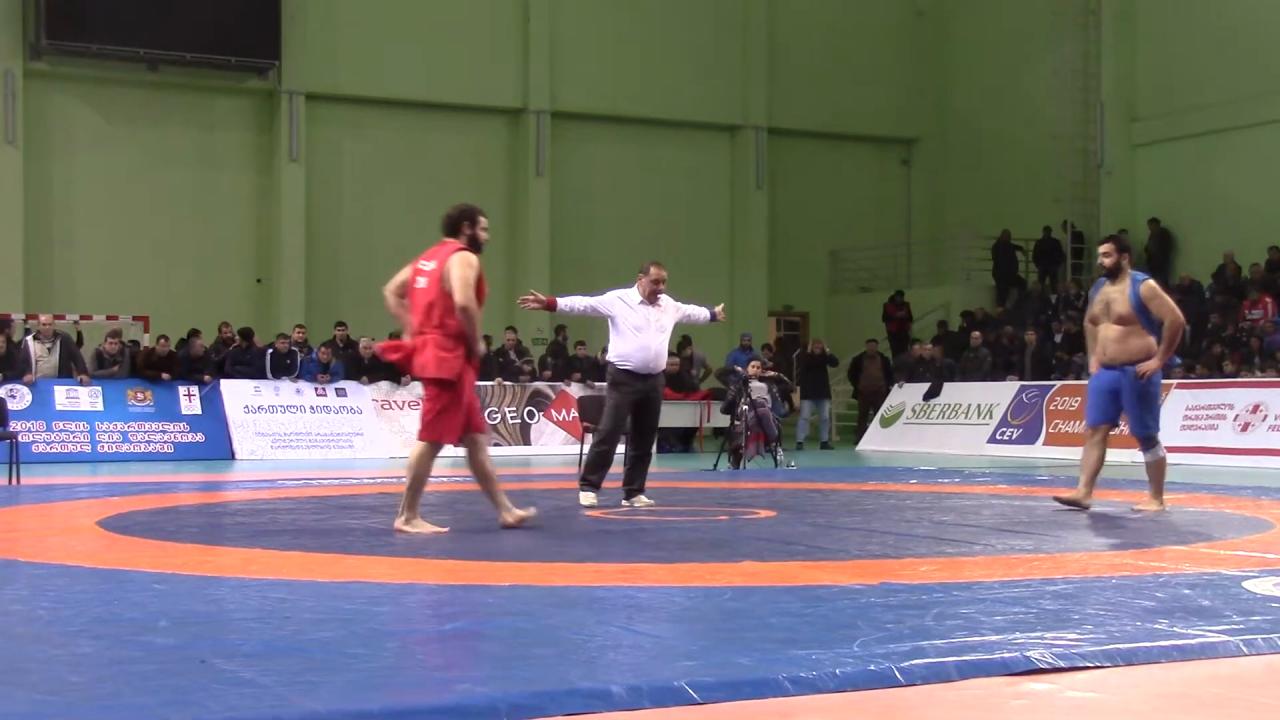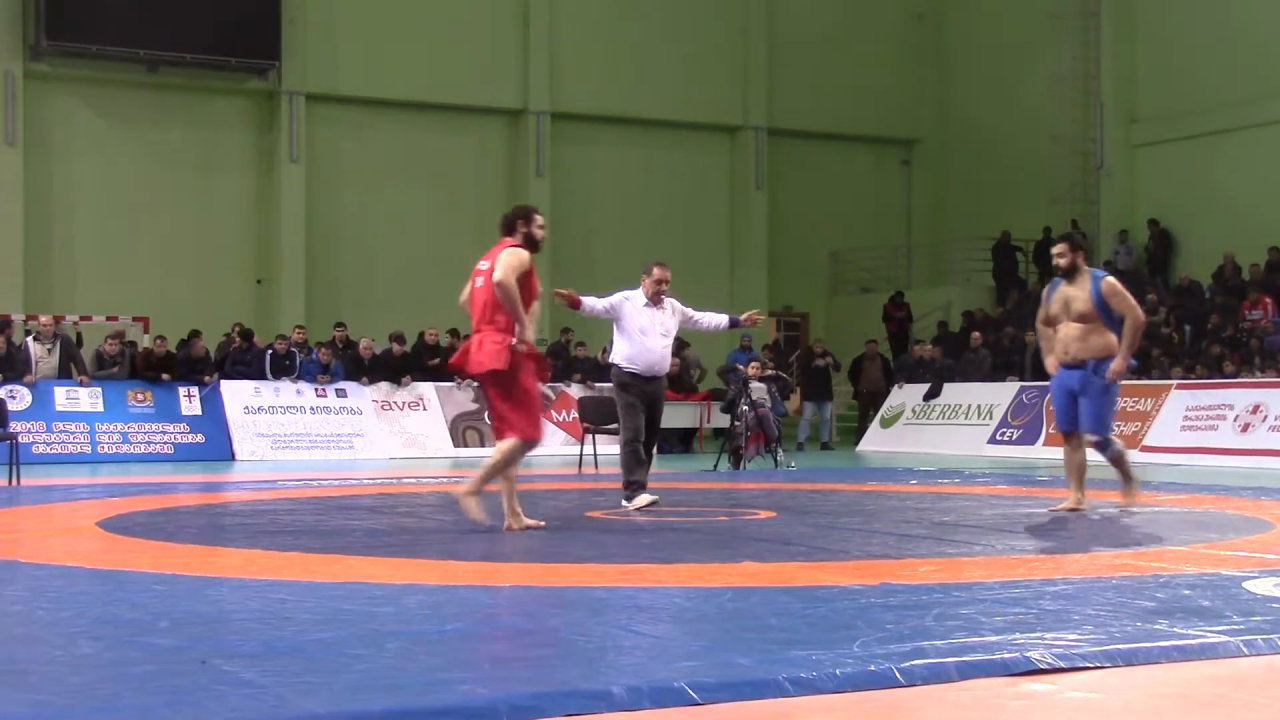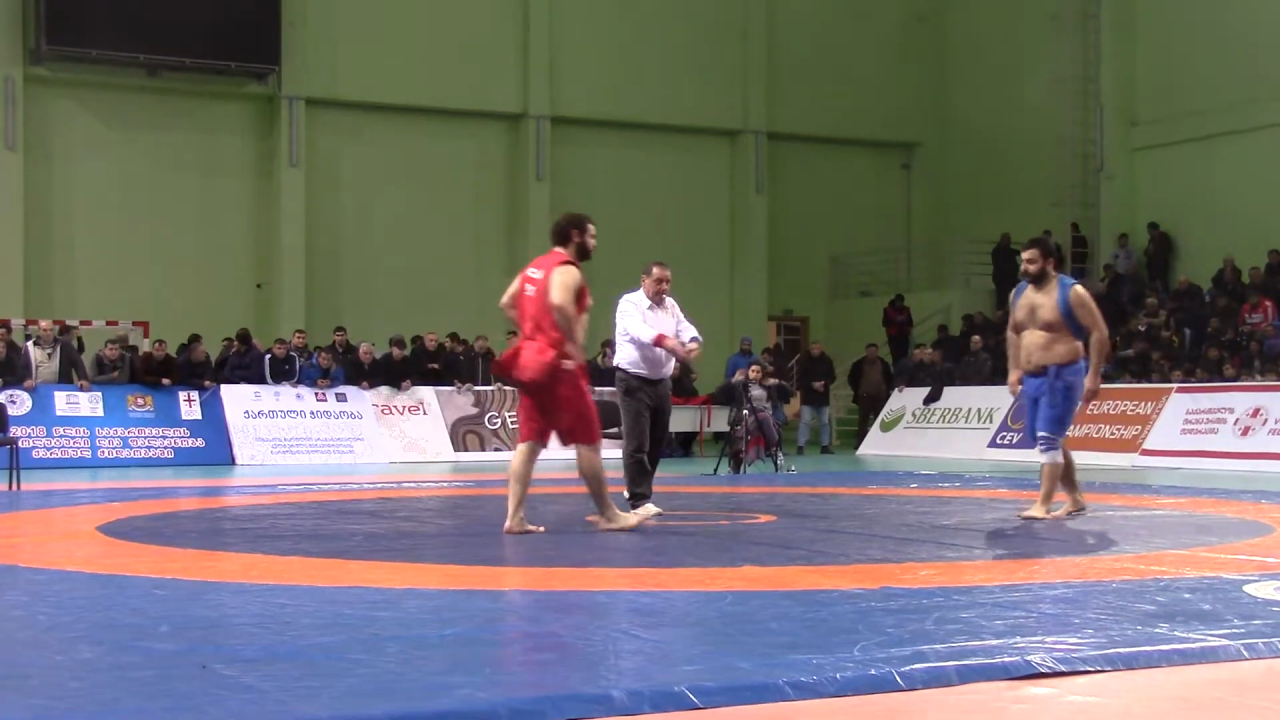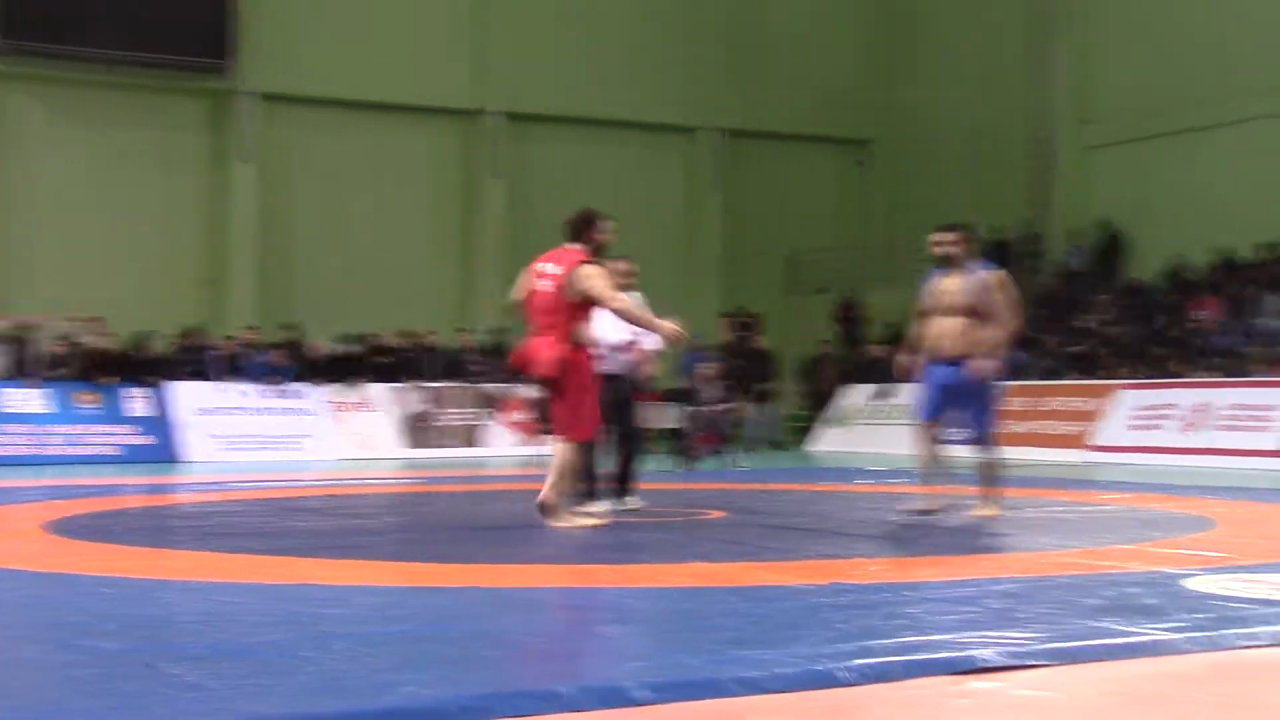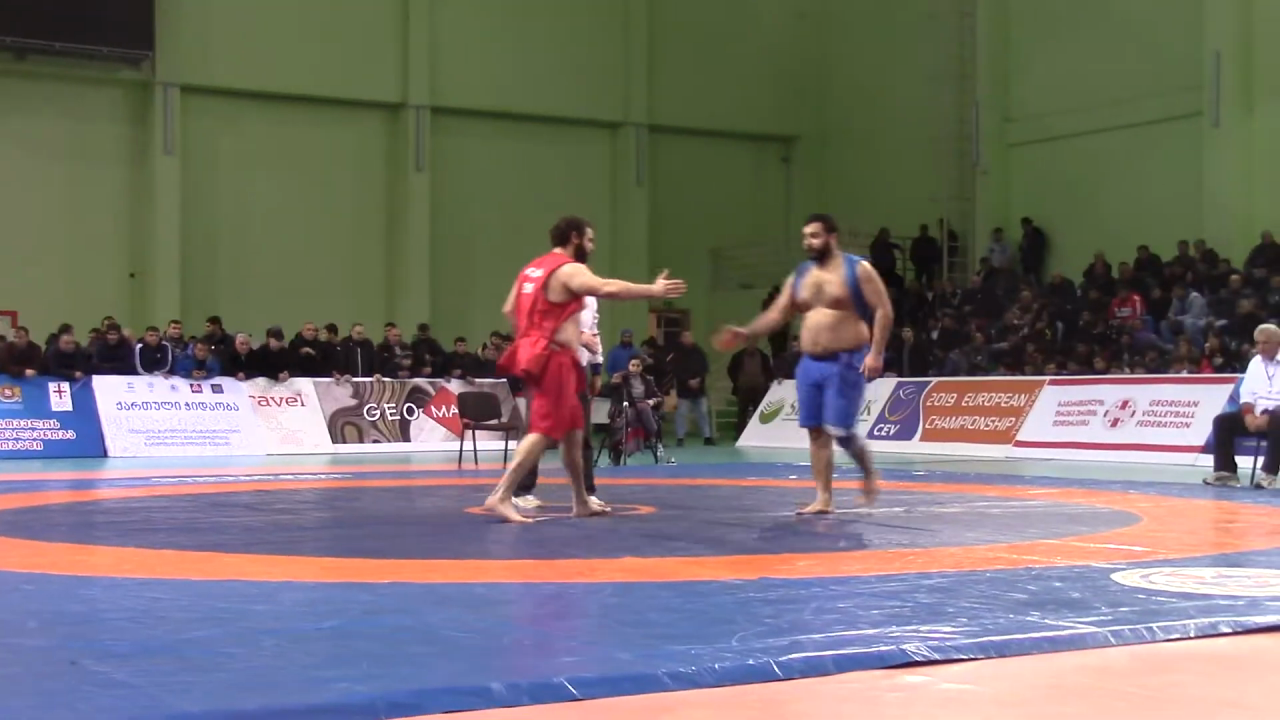
dt=0.4s
person 1, frame 1
left shoulder: (426, 258)
right shoulder: (463, 258)
left elbow: (391, 291)
right elbow: (464, 304)
left wrist: (411, 328)
right wrist: (476, 343)
left hip: (431, 351)
right hip: (448, 356)
left knee: (476, 435)
right knee: (432, 438)
left ankle: (505, 510)
right ankle: (408, 516)
person 1, frame 2
left shoulder: (490, 257)
right shoulder: (518, 254)
left elbow: (466, 300)
right elbow: (502, 281)
right wrist: (522, 325)
left hip: (488, 351)
right hip: (507, 354)
left knee: (510, 434)
right knee: (525, 435)
left ankle: (514, 514)
right ankle: (471, 489)
person 1, frame 3
left shoulder: (535, 267)
right shoulder: (568, 271)
left elbow: (507, 304)
right elbow: (558, 304)
right wrist: (574, 344)
left hip: (534, 364)
right hip: (559, 366)
left knee: (530, 441)
right knee: (588, 440)
left ankle: (515, 517)
right ankle: (608, 515)
person 1, frame 4
left shoulder: (543, 262)
right shoulder: (584, 269)
left elbow: (518, 298)
right elbow: (616, 303)
right wrist: (659, 327)
left hip: (546, 353)
right hip: (568, 357)
left knee: (570, 433)
right knee: (576, 436)
left ankle: (550, 492)
right ankle: (560, 512)
person 1, frame 5
left shoulder: (532, 268)
right shoulder: (567, 269)
left elbow: (510, 309)
right elbow: (608, 288)
right wrist: (653, 291)
left hip: (537, 357)
right hip: (552, 361)
left knee: (572, 431)
right knee: (543, 431)
left ankle: (581, 502)
right ankle: (501, 497)
person 2, frame 1
left shoulder: (1143, 286)
right shoulder: (1098, 288)
left elbow: (1175, 319)
right elbow: (1091, 324)
left wrist: (1159, 359)
right wrist: (1093, 357)
left hip: (1135, 374)
right hip: (1104, 372)
left knee: (1146, 437)
right knee: (1095, 432)
left ankle: (1156, 499)
right ankle: (1083, 493)
person 2, frame 2
left shoulder: (1103, 284)
right shoulder: (1052, 289)
left elbow: (1135, 317)
right elbow: (1043, 325)
left wrist: (1122, 358)
right wrist: (1049, 356)
left hip: (1097, 372)
right hip: (1064, 373)
left knee: (1096, 436)
right knee: (1070, 436)
left ankle: (1129, 481)
right ankle: (1076, 497)
person 2, frame 3
left shoulder: (1072, 292)
right shoulder: (1018, 293)
left elbow: (1099, 332)
right elbow: (1013, 333)
left wrist: (1094, 375)
right wrist: (1014, 369)
left hip: (1062, 377)
right hip: (1031, 379)
left knee: (1048, 439)
right knee: (1052, 443)
left ankle: (1043, 505)
right ankle: (1075, 498)
person 2, frame 4
left shoulder: (988, 277)
right shoulder: (934, 280)
left elbow: (1009, 319)
right elbow: (924, 320)
left wrist: (990, 356)
right wrist: (913, 354)
left hip: (973, 368)
right hip: (939, 367)
left knee: (982, 434)
right knee: (927, 427)
left ankle: (991, 500)
right ankle: (930, 494)
person 2, frame 5
left shoulder: (858, 269)
right shoulder: (799, 275)
left elbow: (884, 310)
right elbow: (776, 314)
left wrist: (876, 352)
right wrist: (745, 334)
left hip: (845, 364)
right hip: (810, 364)
left knee: (840, 430)
right knee: (816, 431)
left ankle: (869, 477)
right ankle: (823, 498)
person 3, frame 1
left shoulder: (669, 304)
right shoulder: (617, 300)
left elbow: (691, 312)
right elbow: (583, 304)
left wrist: (713, 314)
right wrist: (548, 303)
left hip: (653, 380)
right hip: (623, 378)
left knee: (644, 439)
right knee: (608, 433)
left ankle: (634, 492)
right ankle: (589, 486)
person 3, frame 2
left shoulder: (672, 307)
right shoulder: (624, 301)
left elbow: (701, 320)
right elbow: (599, 306)
left wrist: (737, 321)
right wrist: (575, 302)
left hip: (656, 381)
right hip: (629, 379)
left knee: (648, 440)
right knee: (632, 436)
left ankle: (633, 493)
right ankle: (636, 492)
person 3, frame 3
left shoulder: (670, 305)
right shoulder: (629, 303)
left elbow: (683, 327)
right elbow: (639, 331)
left wrist: (693, 342)
right wrist: (666, 341)
left hip: (661, 383)
right hip: (633, 382)
left knee: (658, 441)
right knee: (637, 443)
left ankle: (635, 488)
right ankle: (639, 500)
person 3, frame 4
left shoulder: (635, 300)
left elbow: (647, 332)
right elbow: (602, 332)
left wrist: (650, 356)
right wrist: (631, 346)
left hip: (625, 378)
right hip: (596, 377)
left knee: (630, 435)
right knee: (589, 439)
left ankle: (623, 491)
right ankle: (589, 496)
person 3, frame 5
left shoulder: (589, 299)
left elbow: (593, 336)
left wrist: (595, 370)
right wrist: (579, 337)
left knee: (582, 436)
left ankle: (586, 493)
right ankle: (522, 491)
